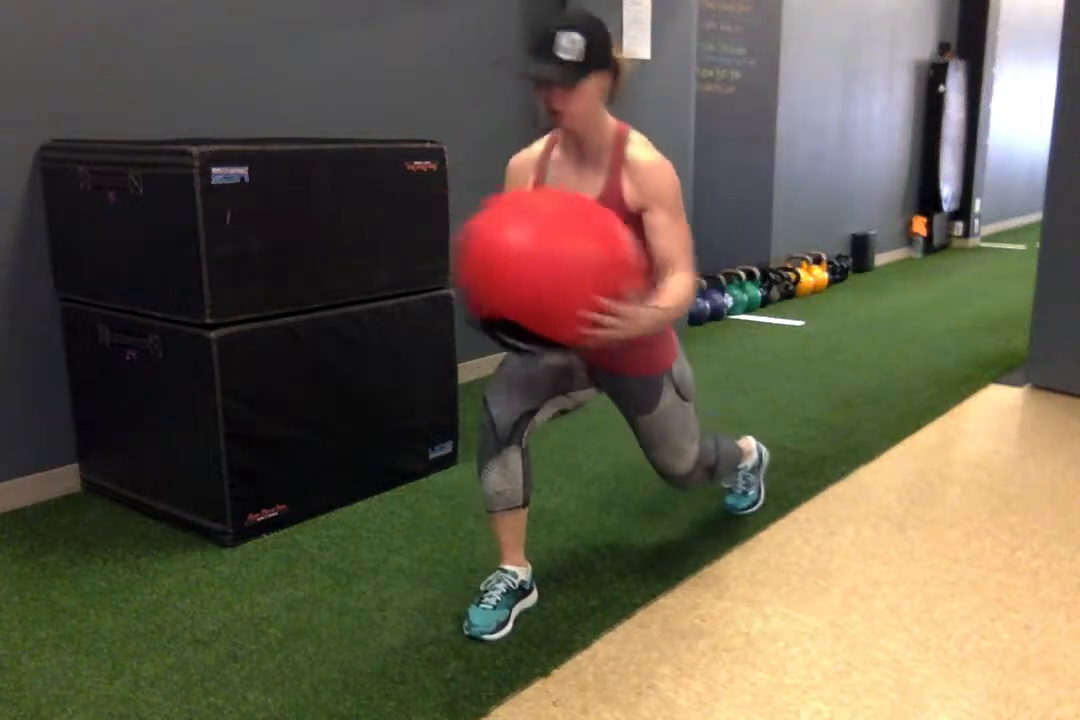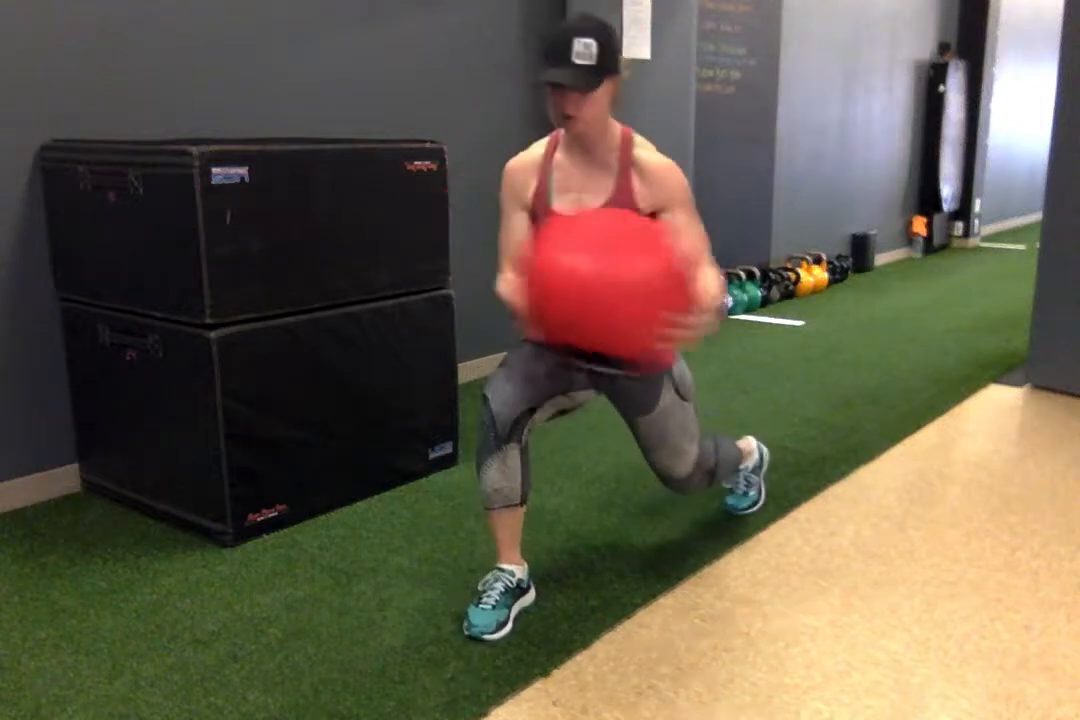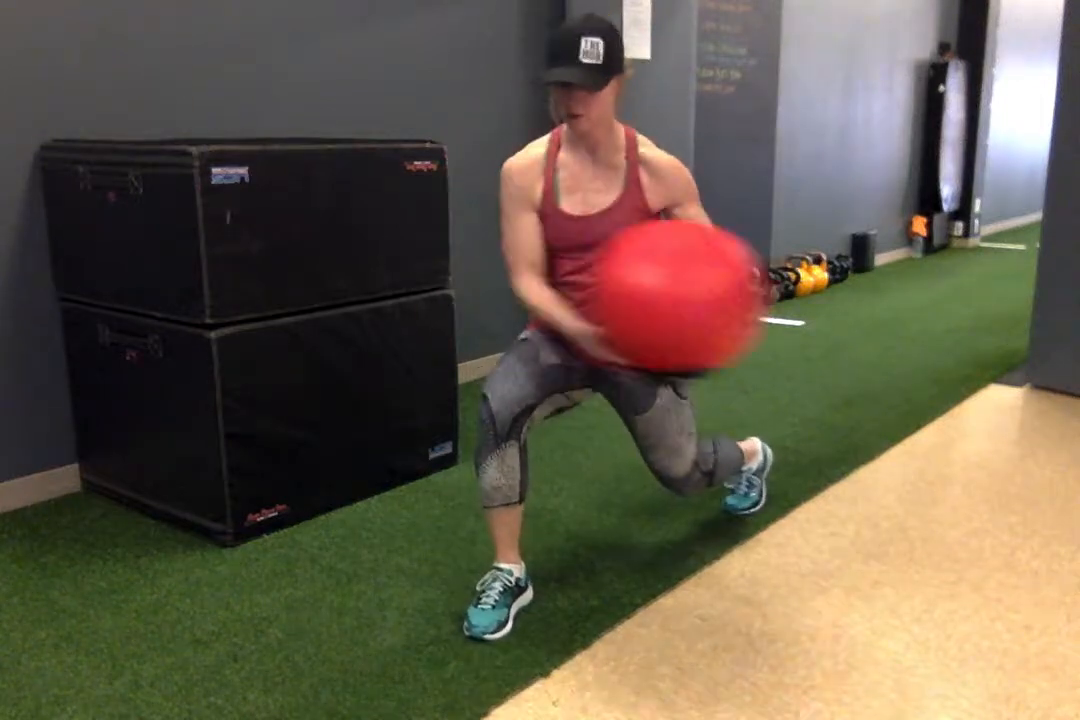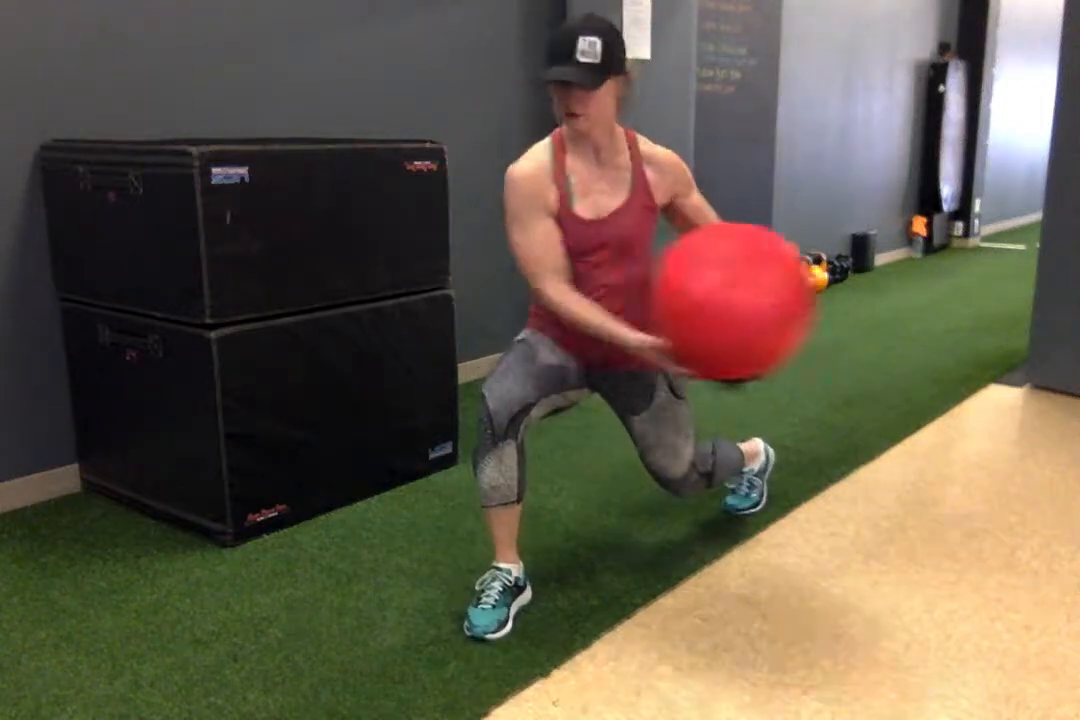
dt=0.1s
person 1, frame 1
left shoulder: (645, 168)
right shoulder: (526, 166)
left elbow: (681, 275)
left wrist: (646, 319)
left hip: (638, 348)
right hip: (557, 342)
left knee: (683, 468)
right knee: (500, 416)
left ankle: (746, 456)
right ankle: (512, 575)
person 1, frame 2
left shoulder: (653, 171)
right shoulder: (524, 170)
left elbow: (702, 269)
right elbow: (511, 271)
left wrist: (703, 313)
right wrist: (527, 309)
right hip: (559, 344)
left knee: (683, 471)
right knee: (499, 413)
left ankle: (747, 456)
right ankle: (510, 574)
person 1, frame 3
left shoulder: (658, 169)
right shoulder: (524, 170)
right elbow: (527, 280)
right wrist: (581, 331)
right hip: (558, 338)
left knee: (680, 471)
right knee: (499, 413)
left ankle: (750, 456)
right ankle: (508, 574)
person 1, frame 4
left shoulder: (659, 165)
right shoulder: (529, 175)
right elbow: (551, 287)
right wrist: (629, 340)
left hip: (642, 344)
right hip: (558, 335)
left knee: (678, 473)
right knee: (497, 412)
left ankle: (752, 457)
right ankle: (506, 573)
